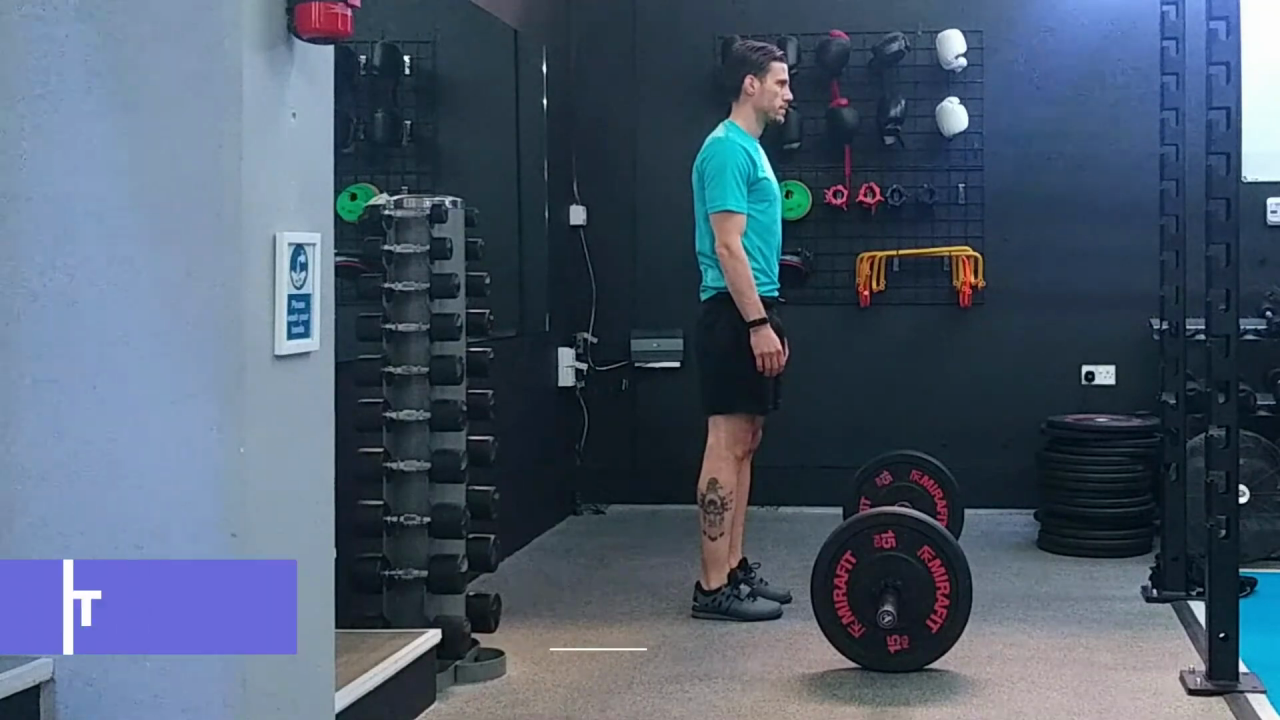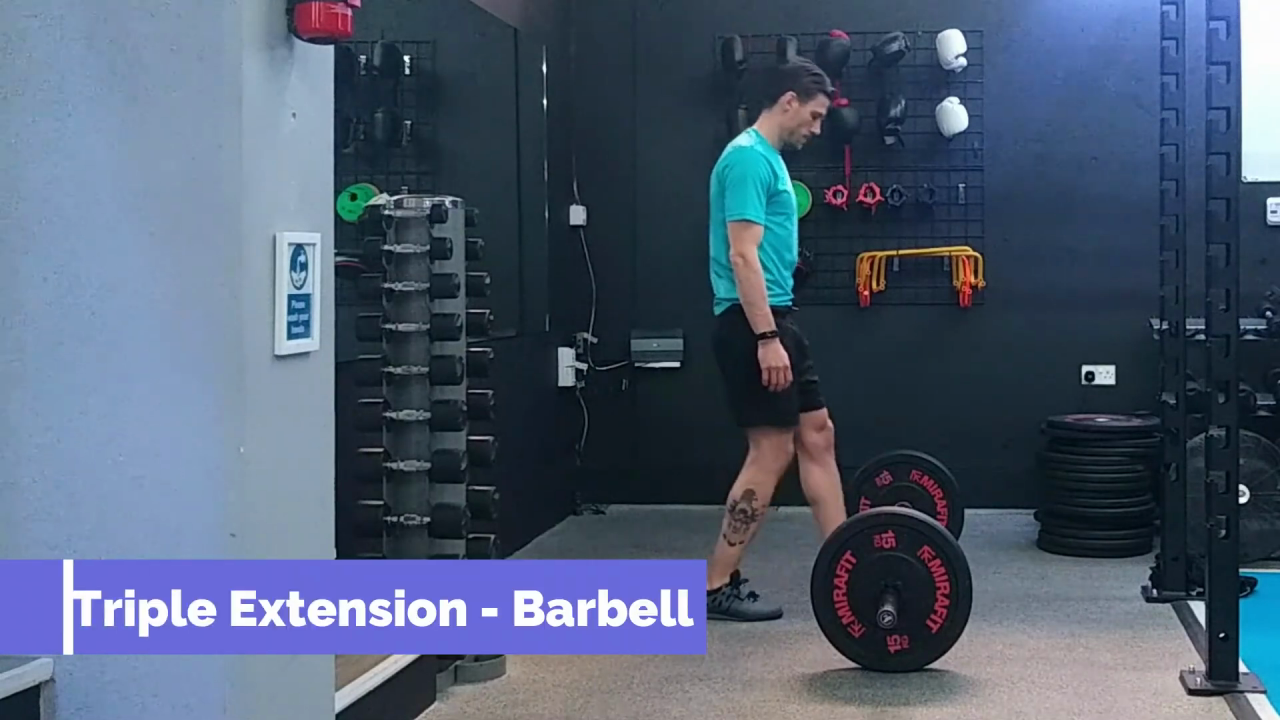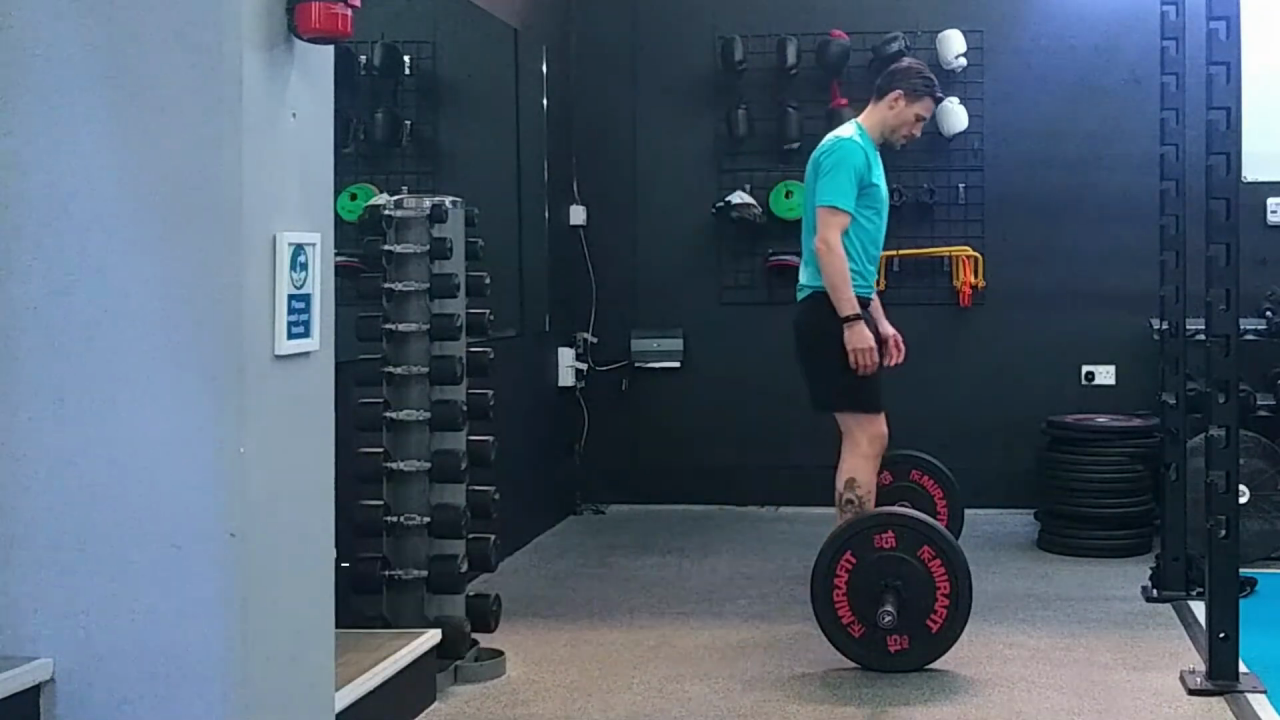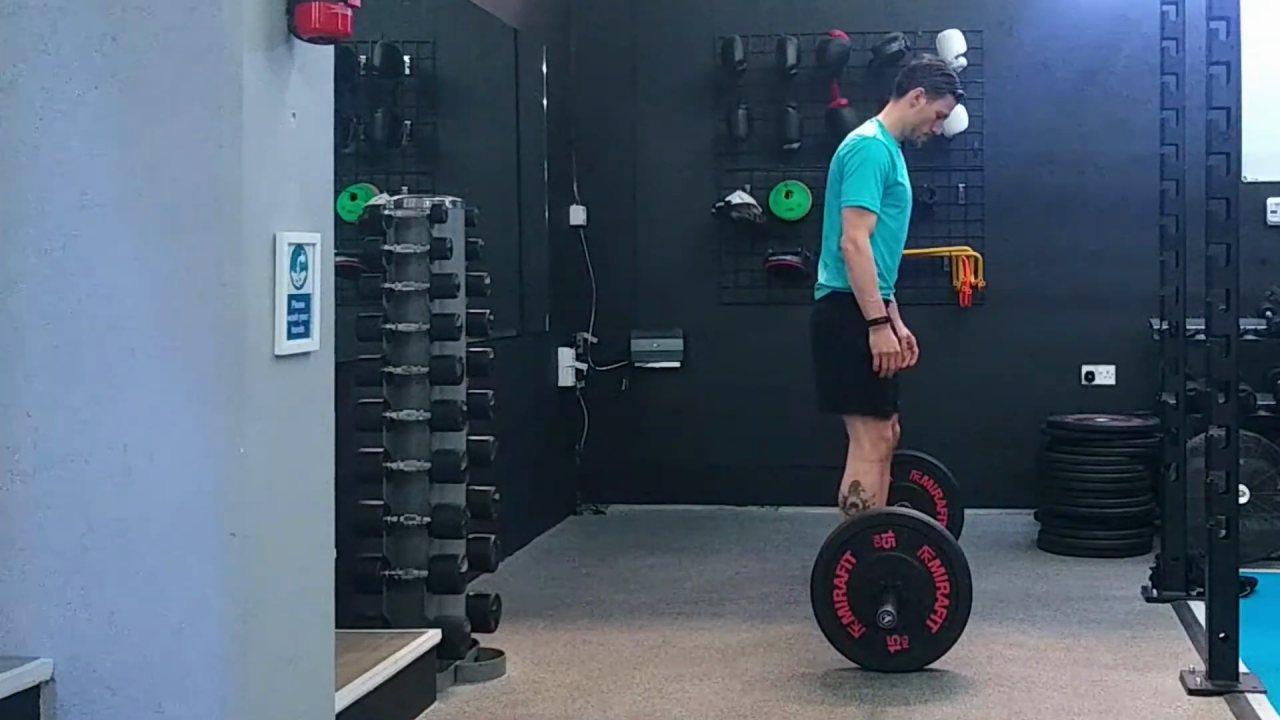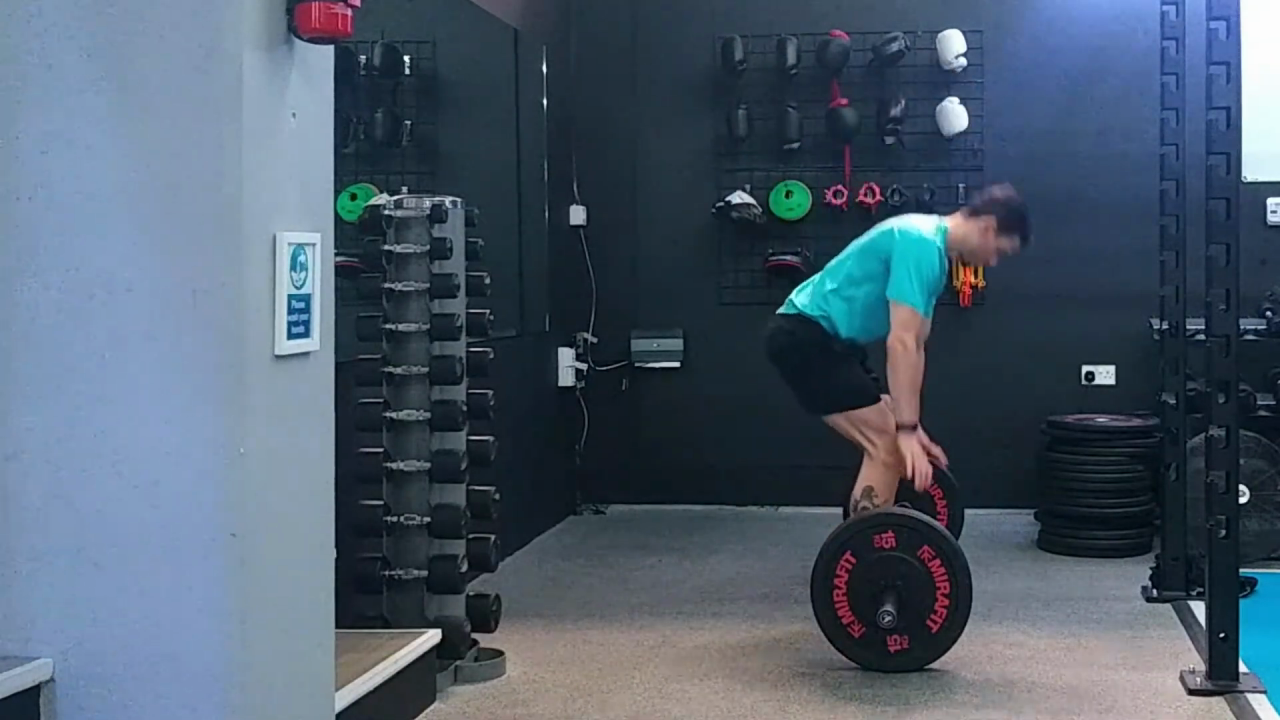
dt=0.7s
person 1, frame 1
left shoulder: (750, 149)
right shoulder: (727, 149)
right elbow: (728, 247)
left wrist: (768, 320)
right wrist: (758, 323)
left hip: (752, 312)
right hip: (735, 315)
left knee: (744, 445)
right knee: (727, 446)
left ankle: (735, 568)
right ankle: (714, 586)
person 1, frame 2
left shoulder: (766, 157)
right shoulder: (748, 158)
right elbow: (743, 256)
right wrist: (766, 338)
left hip: (774, 320)
right hip: (752, 326)
left knee: (817, 438)
right knee: (773, 451)
right ankle: (717, 586)
person 1, frame 3
left shoulder: (863, 151)
right shoulder: (846, 148)
right elbow: (827, 242)
left wrist: (879, 319)
right wrist: (853, 320)
left hip: (846, 311)
right hip: (832, 313)
left knee: (868, 437)
right knee: (867, 436)
person 1, frame 4
left shoulder: (884, 149)
right shoulder: (870, 147)
right elbow: (854, 243)
left wrist: (895, 320)
right wrist: (879, 324)
left hip: (865, 314)
right hip: (852, 314)
left knee: (883, 437)
right knee: (871, 442)
person 1, frame 5
left shoulder: (932, 248)
right shoulder: (922, 245)
left elbow: (914, 347)
right elbow: (902, 343)
left wrist: (914, 427)
right wrist: (908, 428)
left hip: (821, 337)
right hip: (804, 336)
left knee: (890, 444)
right knee: (885, 445)
